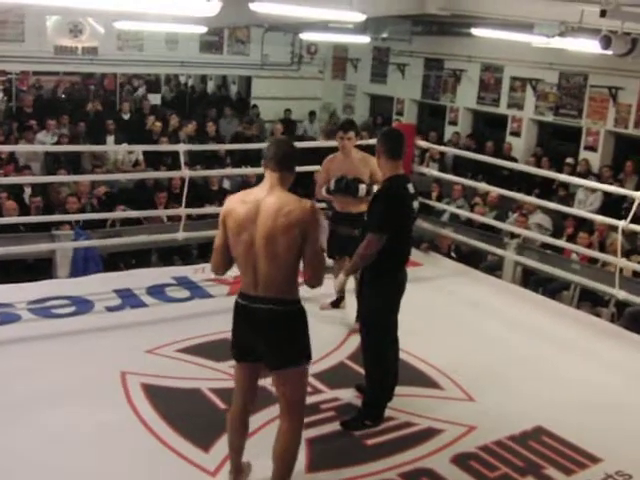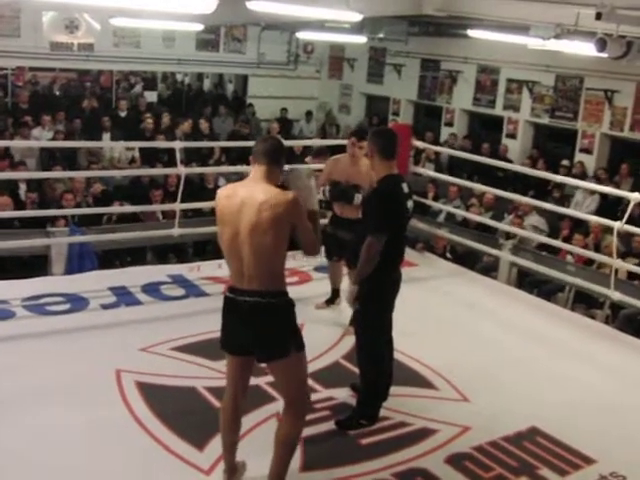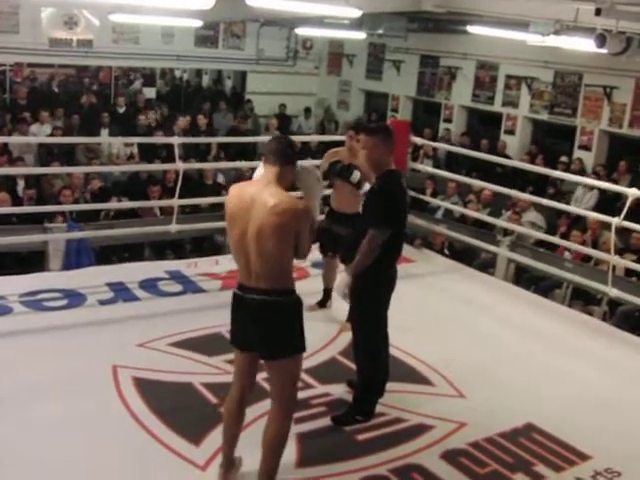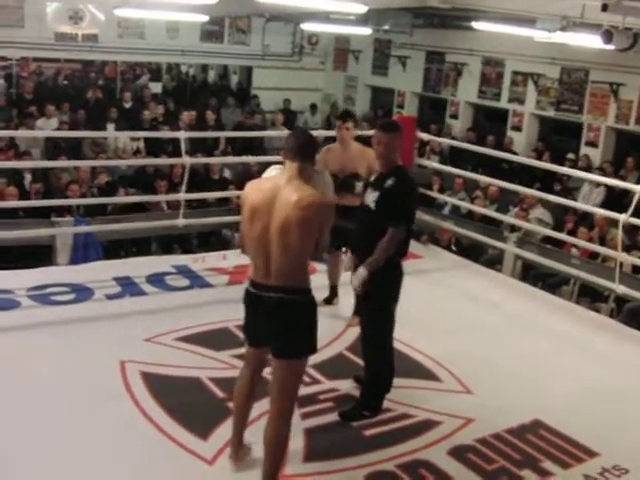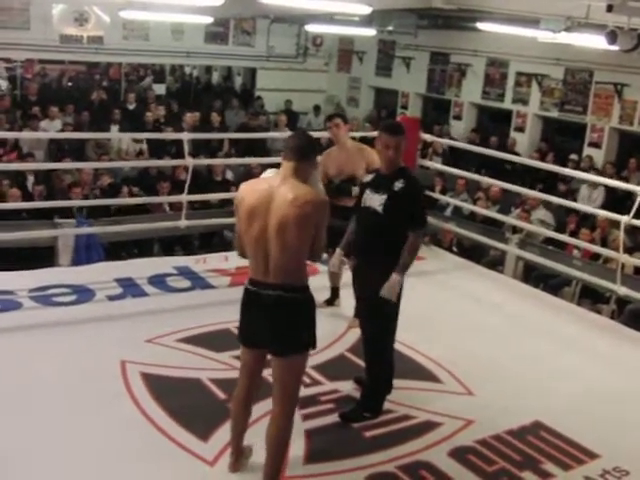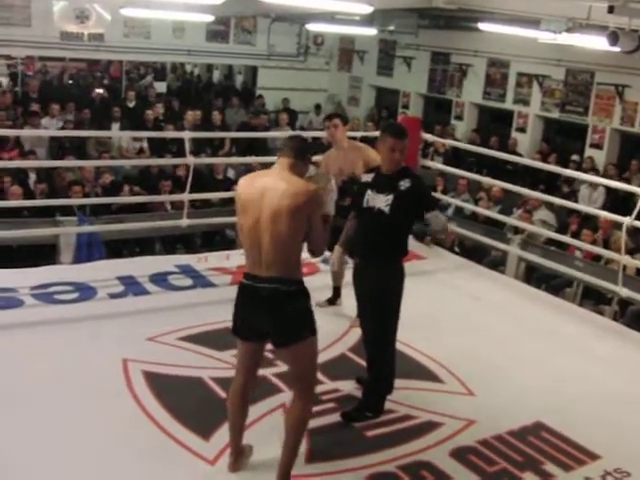
dt=0.3s
person 1, frame 1
left shoulder: (232, 204)
right shoulder: (304, 211)
left elbow: (218, 268)
right elbow: (315, 280)
right wrist: (318, 247)
left hip: (245, 311)
right hip: (283, 316)
left knee: (242, 397)
right knee: (292, 414)
person 1, frame 2
left shoulder: (223, 195)
right shoulder: (287, 200)
right elbow: (312, 248)
right wrist: (309, 205)
left hip: (234, 303)
right hip: (271, 308)
left knee: (234, 393)
right knee: (296, 403)
person 1, frame 3
left shoulder: (234, 192)
right shoulder: (295, 207)
right elbow: (300, 253)
left hip: (242, 300)
right hip: (278, 306)
left knee: (240, 386)
right knee: (283, 404)
person 1, frame 4
left shoulder: (251, 189)
right shoulder: (319, 202)
left elbow: (245, 247)
right elbow: (317, 252)
left hip: (255, 295)
right hip: (292, 303)
left knee: (250, 371)
right knee: (282, 404)
left ankle: (237, 447)
person 1, frame 5
left shoulder: (246, 190)
right shoulder: (314, 200)
left elbow: (242, 250)
right elbow: (315, 254)
left hip: (254, 296)
right hip: (291, 302)
left knee: (247, 380)
right knee: (284, 401)
person 1, frame 6
left shoulder: (245, 184)
right shoulder: (308, 191)
right elbow: (317, 249)
left hip: (249, 289)
right hip: (286, 295)
left knee: (243, 377)
right knee: (304, 387)
person 2, frame 1
left shoulder: (387, 194)
right shoulder: (408, 187)
left elbow: (372, 244)
left wrist: (345, 273)
left hip: (379, 279)
right hip: (395, 273)
left knee: (374, 341)
right knee: (387, 335)
left ankle: (373, 410)
right ankle: (384, 387)
person 2, frame 2
left shoulder: (380, 194)
right shoulder: (402, 186)
left elbow: (373, 246)
left wrist: (355, 283)
left hip: (375, 279)
right hip: (390, 273)
left knee: (369, 341)
right knee: (381, 335)
left ankle: (367, 409)
right ankle: (379, 388)
person 2, frame 3
left shoulder: (386, 188)
right shoulder: (390, 182)
left elbow: (375, 238)
left wrist: (349, 274)
right wrist: (354, 270)
left hip: (373, 274)
right hip: (378, 271)
left knee: (365, 336)
right knee: (375, 331)
left ankle: (364, 405)
right ankle: (375, 383)
person 2, frame 4
left shoulder: (402, 184)
right shoulder: (379, 177)
left elbow: (395, 236)
left wrist: (365, 269)
right wrist: (355, 254)
left hip: (383, 271)
right hip: (368, 265)
left knee: (375, 332)
right knee: (375, 328)
left ankle: (371, 399)
right ankle: (380, 378)
person 2, frame 5
left shoulder: (408, 187)
right shoulder: (370, 178)
left elbow: (416, 236)
left wrist: (398, 276)
right wrist: (341, 250)
left hip: (385, 271)
right hip: (362, 264)
left knee: (378, 334)
right knee: (369, 329)
left ankle: (372, 400)
right ankle: (379, 380)
person 2, frame 6
left shoulder: (412, 185)
right shoulder: (368, 177)
left elbow: (437, 224)
left wrist: (439, 224)
right wrist: (341, 246)
left hip: (388, 268)
right hip: (362, 263)
left knee: (381, 333)
right knee: (369, 328)
left ankle: (374, 399)
right ankle: (379, 379)
person 3, frame 1
left shoulder: (368, 161)
right shoulder: (330, 162)
right elbow: (319, 190)
left wrist: (364, 190)
right wrist: (332, 189)
left hip: (360, 220)
right hip: (338, 217)
right knee: (339, 260)
right ankle: (340, 299)
person 3, frame 2
left shoulder: (371, 170)
right shoulder: (334, 162)
right elbow: (320, 188)
left wrist: (358, 198)
right wrist: (329, 192)
left hip: (358, 224)
right hip: (336, 219)
left knee: (355, 270)
right knee: (333, 260)
right ankle: (334, 296)
person 3, frame 3
right shoulder: (333, 154)
left wrist: (356, 177)
right wrist: (328, 171)
left hip: (355, 219)
right hip: (333, 214)
right knee: (328, 258)
right ankle: (326, 298)
person 3, frame 4
left shoulder: (367, 154)
right shoulder: (326, 152)
left wrist: (358, 186)
right wrist: (330, 183)
left hip: (357, 212)
right hip: (333, 209)
right knee: (332, 254)
left ankle: (359, 308)
right ankle: (332, 295)
person 3, frame 5
left shoulder: (364, 152)
right shoulder: (327, 156)
right elbow: (320, 185)
left wrist: (356, 188)
right wrist: (330, 189)
right hip: (334, 211)
right knee: (334, 255)
left ankle: (360, 310)
right ankle: (334, 296)
person 3, frame 6
left shoulder: (362, 151)
right shoulder: (327, 158)
left wrist: (360, 186)
right wrist: (333, 191)
right hip: (338, 210)
right knee: (336, 254)
right ankle: (336, 295)
